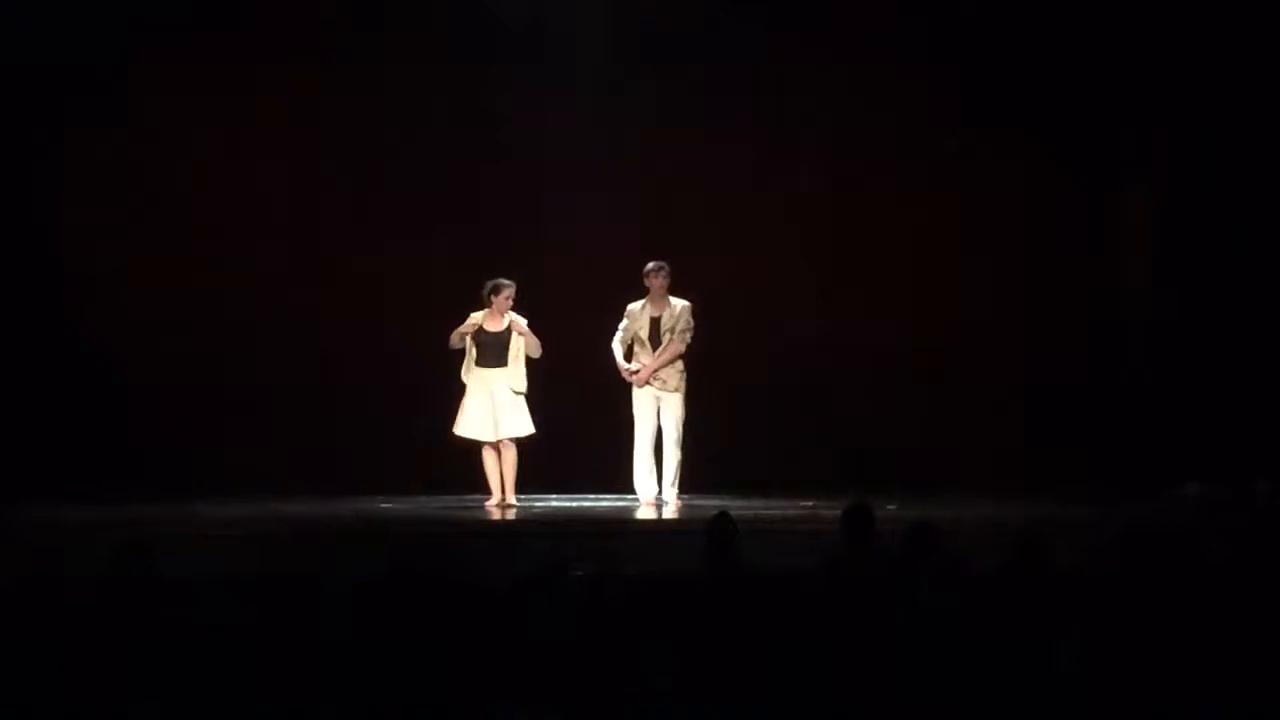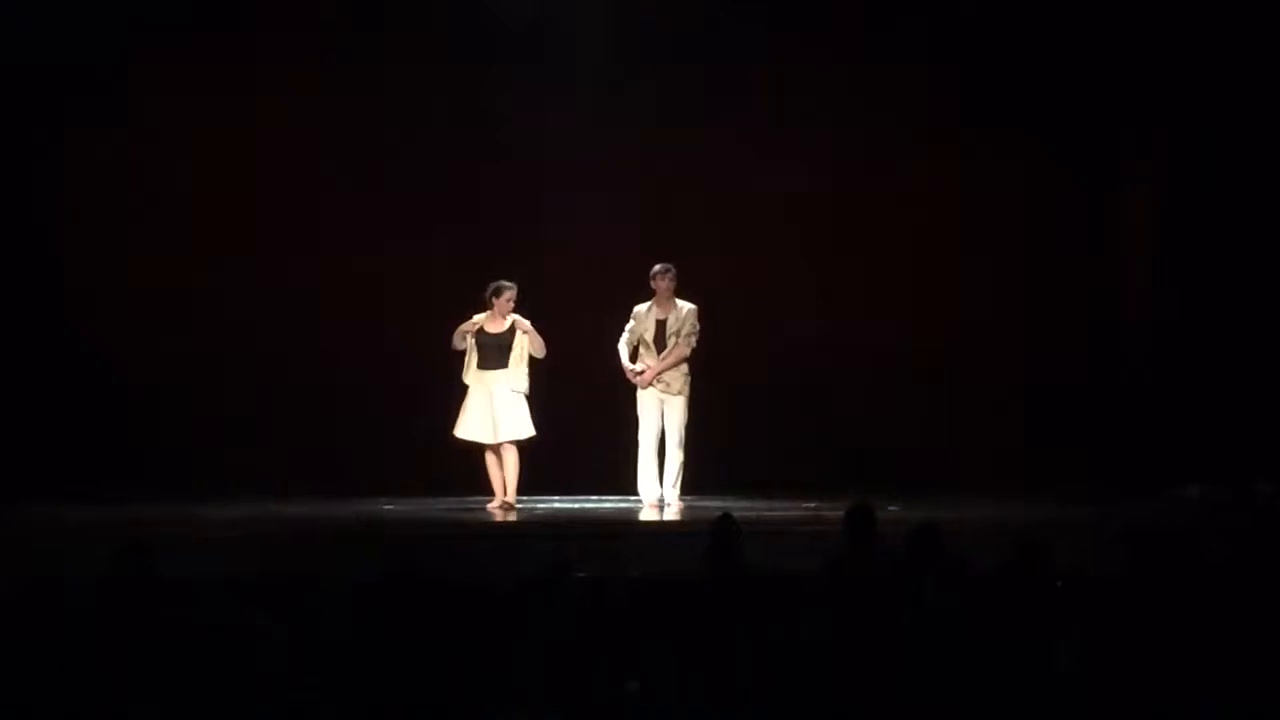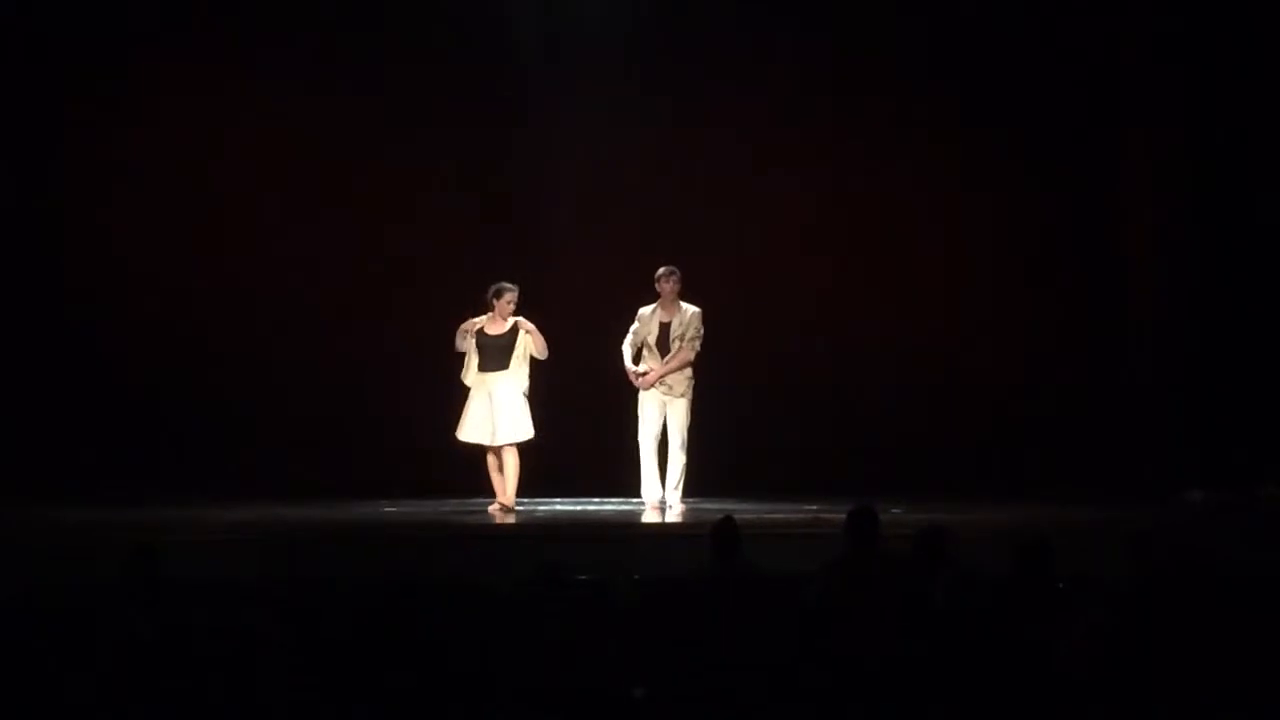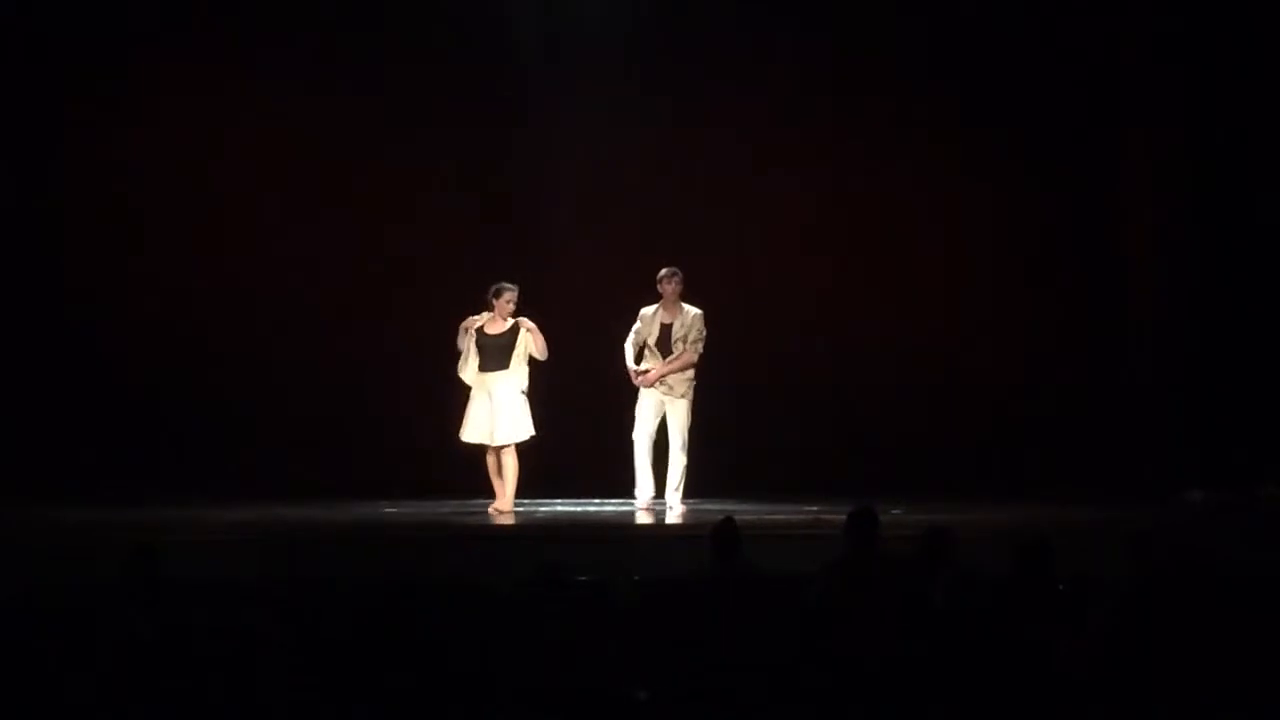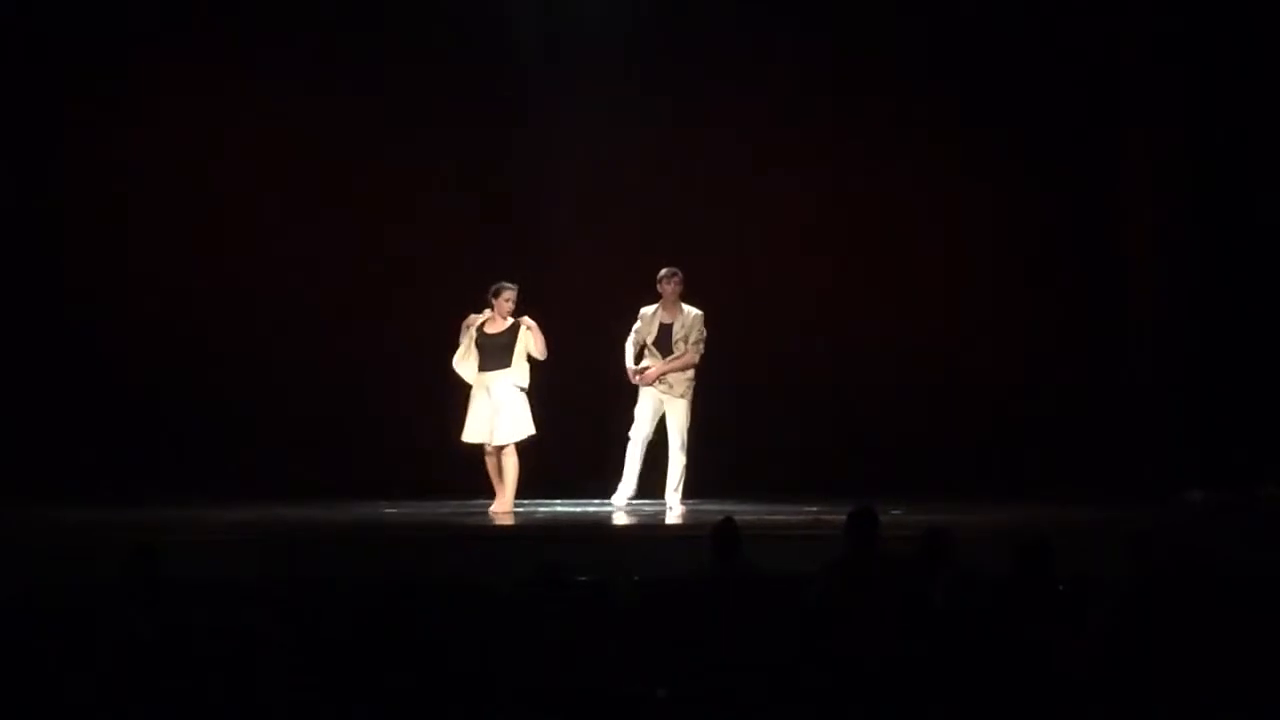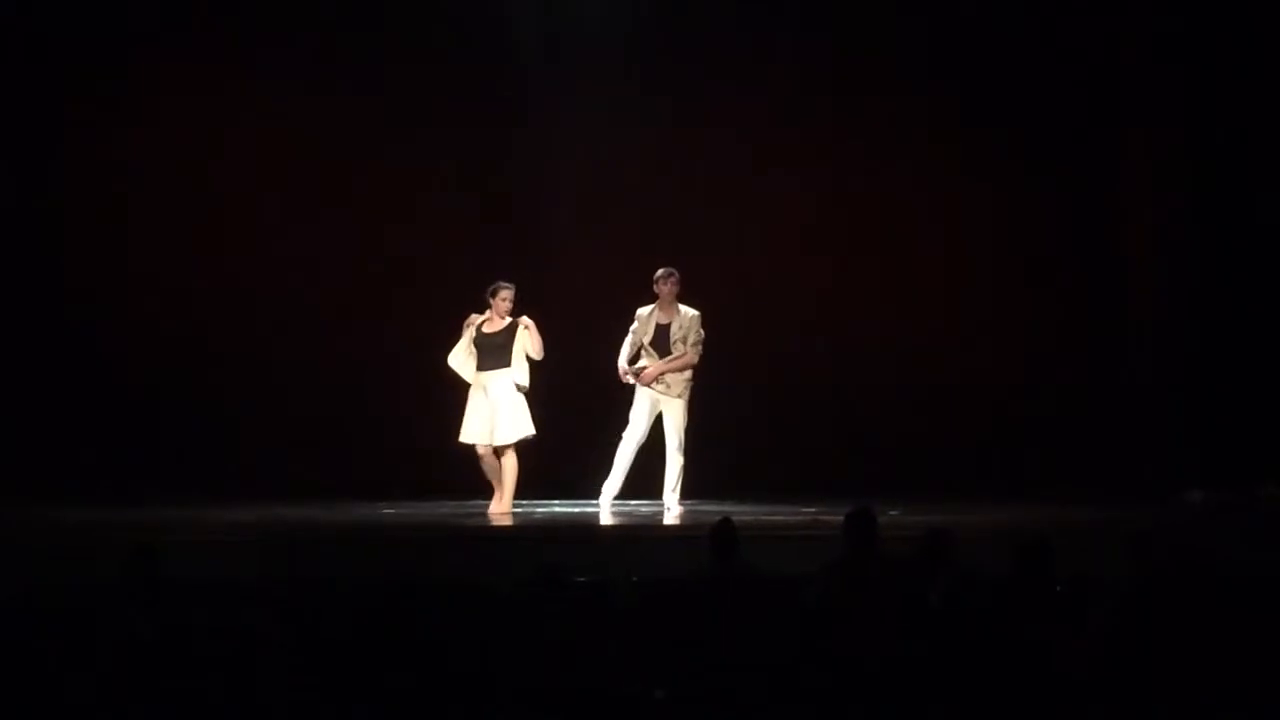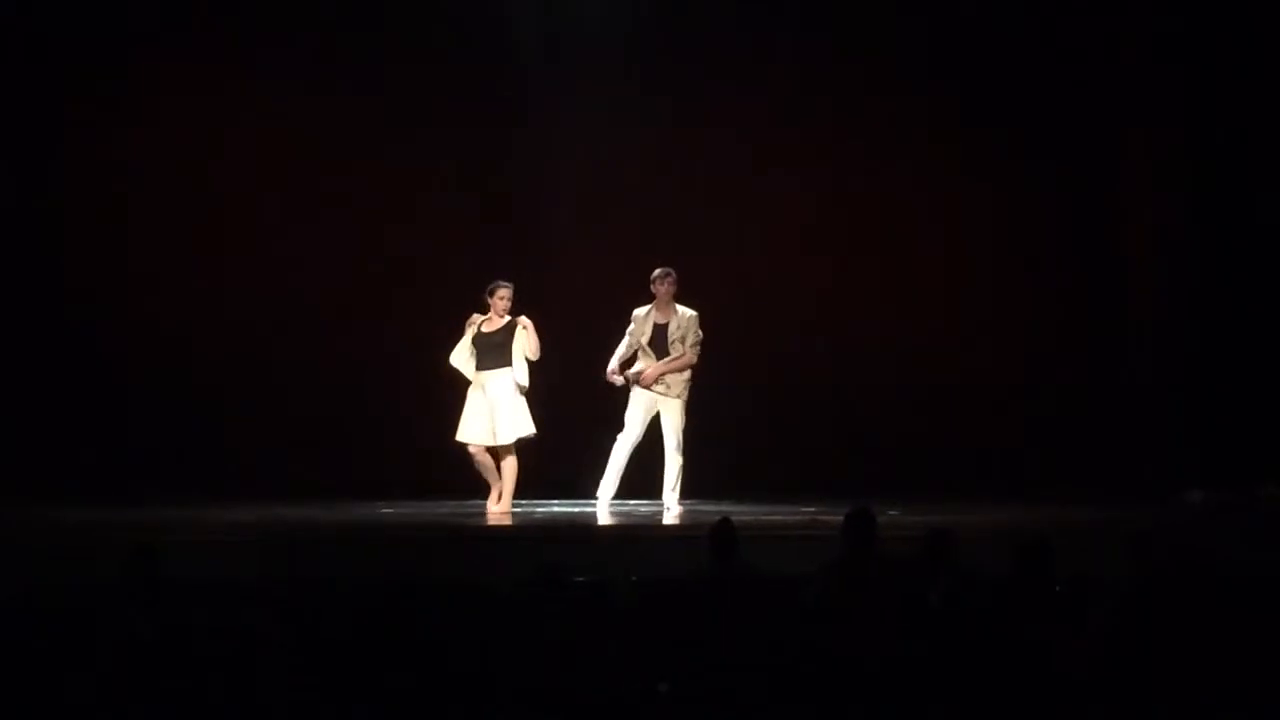
dt=0.1s
person 1, frame 1
left shoulder: (682, 308)
right shoulder: (634, 310)
left elbow: (678, 346)
right elbow: (619, 340)
left wrist: (649, 368)
right wrist: (620, 361)
left hip: (672, 380)
right hip: (643, 381)
left knee: (672, 438)
right knee: (643, 437)
left ankle: (669, 493)
right ankle: (647, 494)
person 1, frame 2
left shoulder: (688, 311)
right shoulder: (640, 312)
left elbow: (683, 349)
right elbow: (625, 341)
left wrist: (654, 370)
right wrist: (626, 363)
left hip: (676, 383)
right hip: (648, 383)
left knee: (675, 440)
right knee: (648, 438)
left ankle: (672, 495)
right ankle: (650, 495)
person 1, frame 3
left shoulder: (692, 315)
right shoulder: (645, 314)
left elbow: (688, 353)
right elbow: (629, 343)
left wrist: (657, 372)
right wrist: (628, 365)
left hip: (679, 385)
right hip: (650, 384)
left knee: (677, 443)
right knee: (648, 438)
left ankle: (673, 498)
right ankle: (652, 496)
person 1, frame 4
left shoulder: (694, 316)
right shoulder: (647, 314)
left elbow: (691, 355)
right elbow: (631, 342)
left wrist: (659, 371)
right wrist: (630, 364)
left hip: (680, 386)
right hip: (651, 385)
left knee: (678, 444)
right knee: (642, 436)
left ankle: (674, 499)
right ankle: (643, 494)
person 1, frame 5
left shoulder: (694, 317)
right shoulder: (646, 314)
left elbow: (693, 356)
right elbow: (633, 341)
left wrist: (660, 369)
right wrist: (630, 362)
left hip: (679, 386)
right hip: (651, 384)
left knee: (678, 444)
right knee: (639, 434)
left ankle: (674, 499)
right ankle: (624, 490)
person 1, frame 6
left shoulder: (691, 317)
right shoulder: (643, 314)
left elbow: (692, 357)
right elbow: (631, 342)
left wrist: (659, 369)
right wrist: (622, 362)
left hip: (676, 387)
right hip: (648, 385)
left knee: (675, 444)
right knee: (633, 436)
left ankle: (671, 500)
right ankle: (610, 490)
person 1, frame 7
left shoulder: (688, 317)
right shoulder: (640, 315)
left elbow: (691, 357)
right elbow: (628, 343)
left wrist: (659, 369)
right wrist: (615, 362)
left hip: (673, 388)
right hip: (644, 386)
left knee: (673, 445)
right knee: (628, 436)
left ankle: (671, 500)
right ankle: (605, 494)
person 2, frame 1
left shoulder: (516, 322)
right shoulder: (475, 319)
left elbow: (536, 352)
right elbow: (454, 345)
left wrist: (525, 331)
right wrist: (460, 332)
left hip: (505, 384)
right hip: (479, 383)
left knee: (506, 439)
right knee: (486, 441)
left ankle: (510, 492)
right ankle: (495, 494)
person 2, frame 2
left shoulder: (518, 324)
right shoulder: (478, 321)
left elbow: (541, 353)
right elbow: (457, 345)
left wrist: (530, 330)
right wrist: (461, 330)
left hip: (507, 385)
right hip: (481, 385)
left knee: (507, 441)
right knee: (488, 443)
left ankle: (510, 495)
right ankle: (498, 495)
person 2, frame 3
left shoulder: (519, 328)
right shoulder: (479, 324)
left elbow: (542, 354)
right elbow: (461, 348)
left wrist: (533, 330)
right wrist: (462, 331)
left hip: (507, 387)
right hip: (481, 387)
left knee: (507, 444)
right knee: (490, 446)
left ankle: (510, 498)
right ankle: (499, 496)
person 2, frame 4
left shoulder: (520, 328)
right shoulder: (480, 324)
left elbow: (542, 354)
right elbow: (463, 348)
left wrist: (534, 329)
right wrist: (462, 328)
left hip: (507, 387)
right hip: (482, 387)
left knee: (506, 445)
right knee: (490, 447)
left ankle: (508, 500)
right ankle: (499, 497)
person 2, frame 5
left shoulder: (520, 327)
right shoulder: (479, 325)
left elbow: (541, 354)
right elbow: (465, 353)
left wrist: (534, 327)
right wrist: (465, 328)
left hip: (507, 387)
right hip: (482, 387)
left knee: (507, 445)
right knee: (489, 447)
left ankle: (508, 501)
right ankle: (499, 494)
person 2, frame 6
left shoulder: (517, 327)
right shoulder: (479, 325)
left elbow: (538, 354)
right elbow: (465, 354)
left wrist: (531, 326)
right wrist: (467, 327)
left hip: (505, 387)
right hip: (480, 387)
left knee: (506, 446)
right knee: (482, 449)
left ankle: (506, 502)
right ankle: (498, 491)
person 2, frame 7
left shoulder: (516, 326)
right shoulder: (479, 325)
left elbow: (534, 354)
right elbow: (467, 355)
left wrist: (530, 327)
right wrist: (468, 328)
left hip: (504, 386)
right hip: (479, 387)
left knee: (505, 445)
right knee: (474, 446)
left ankle: (505, 501)
right ankle: (496, 484)
